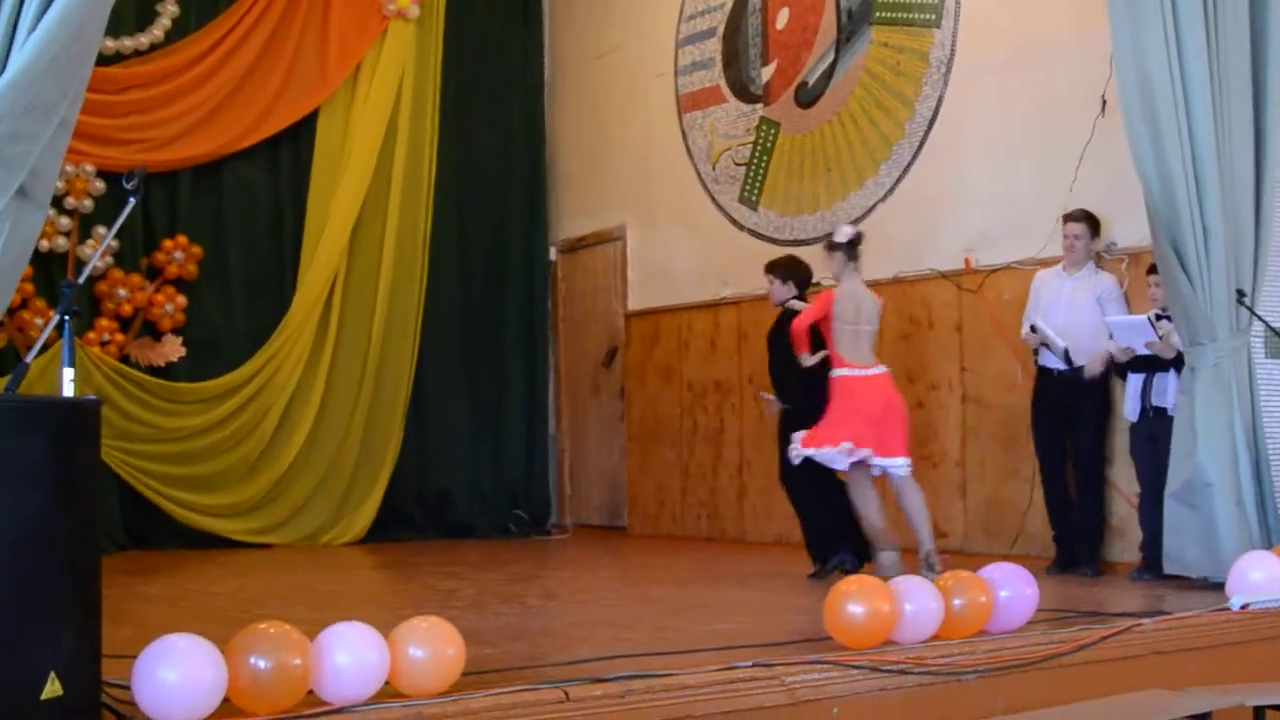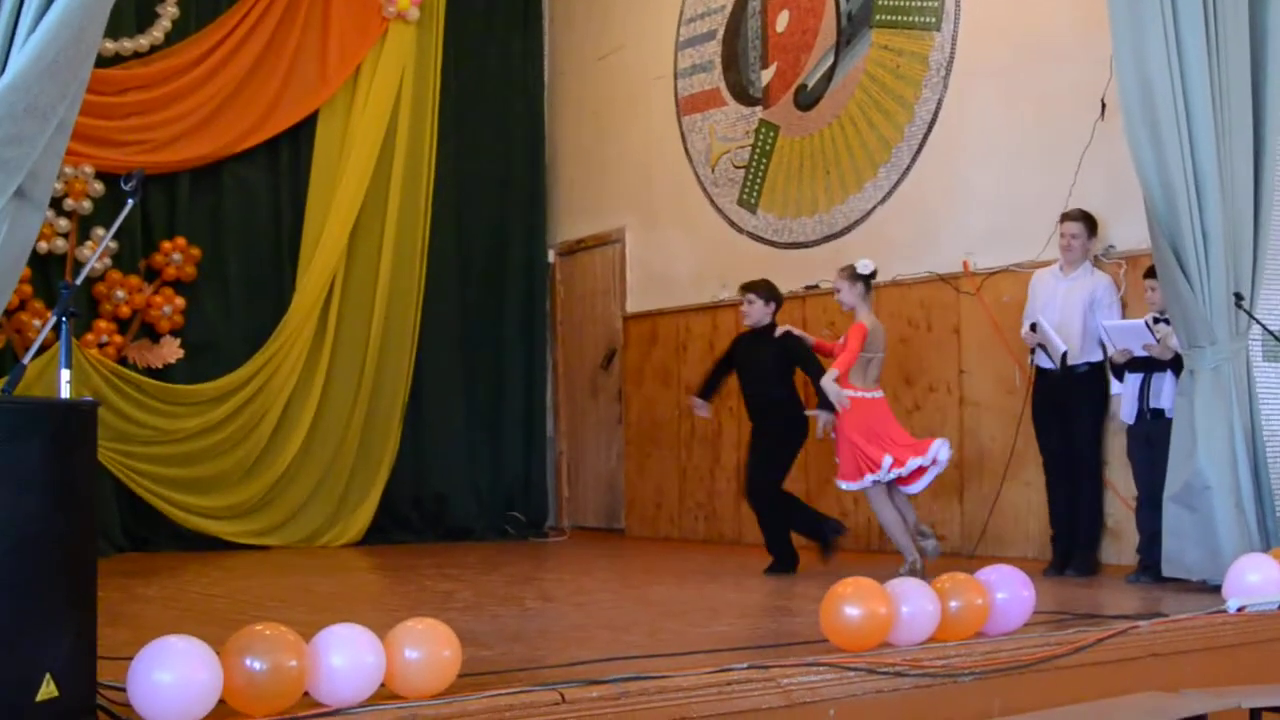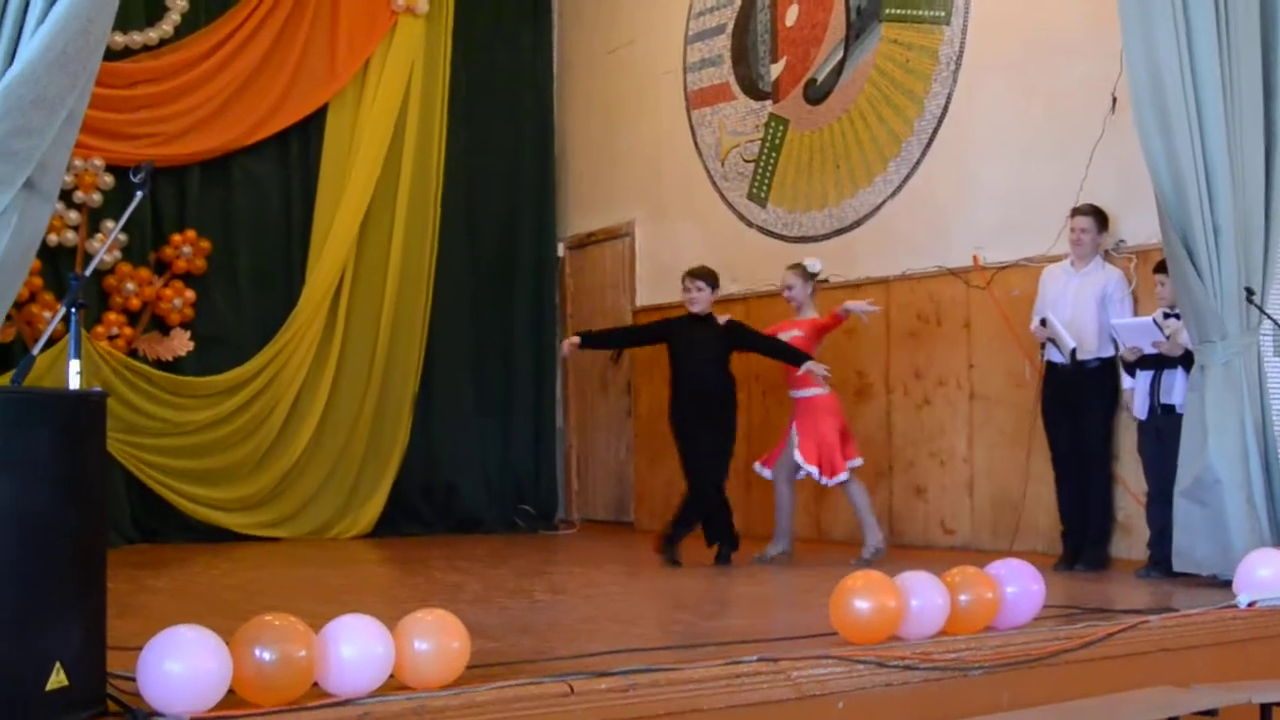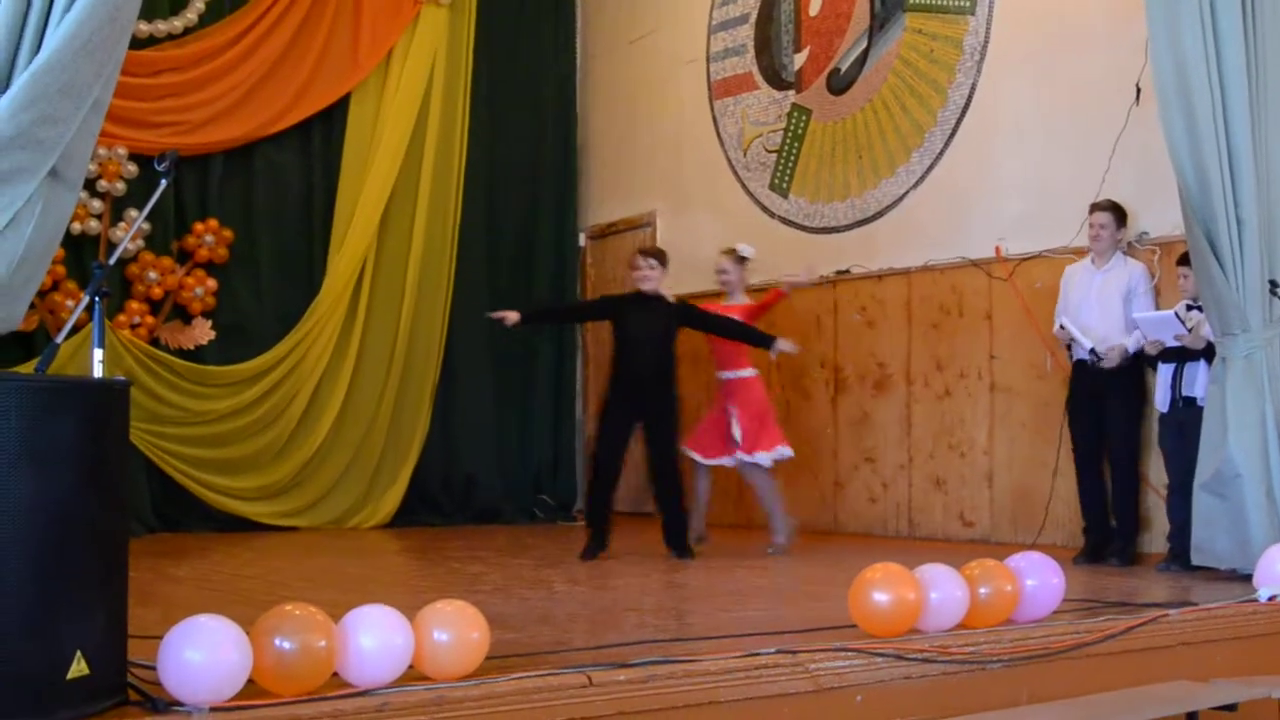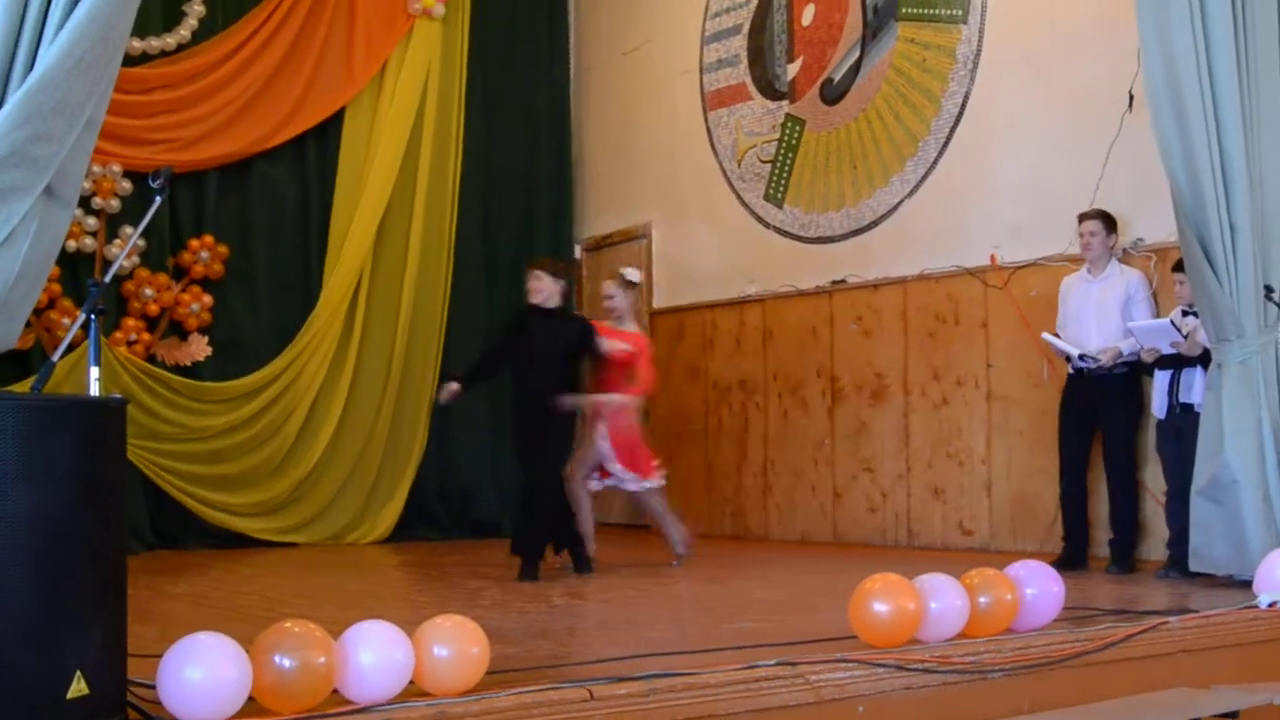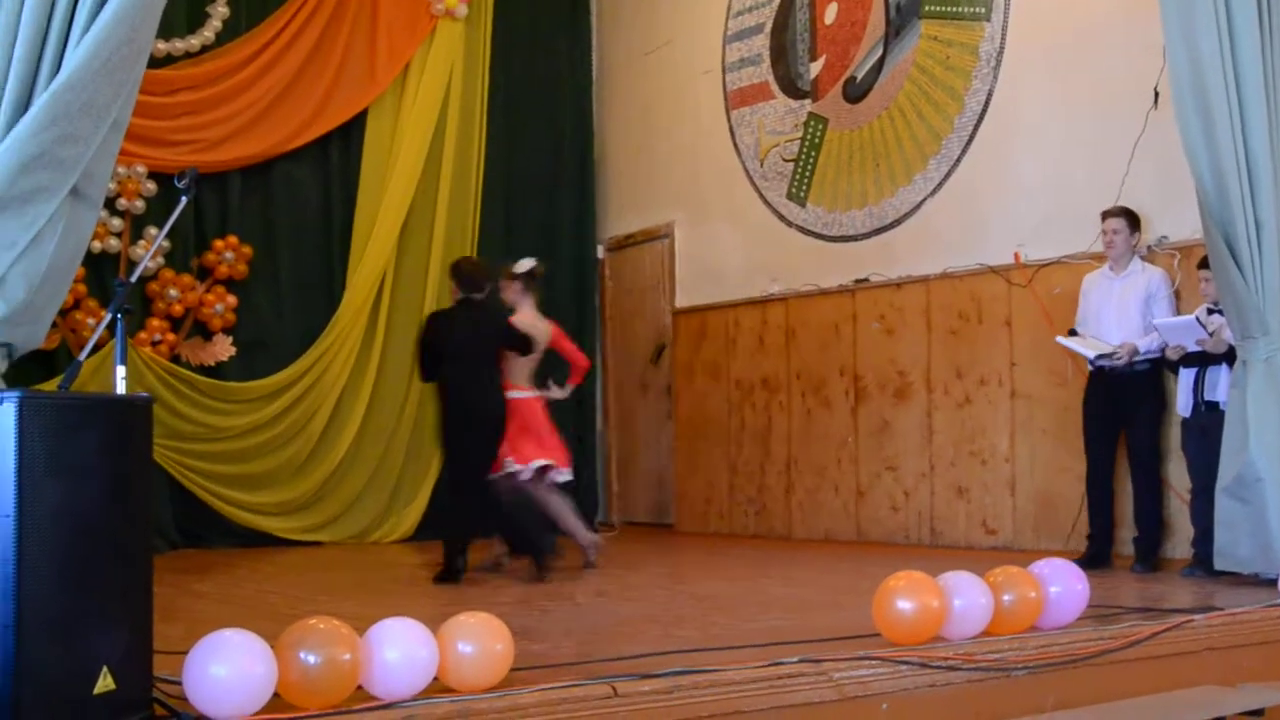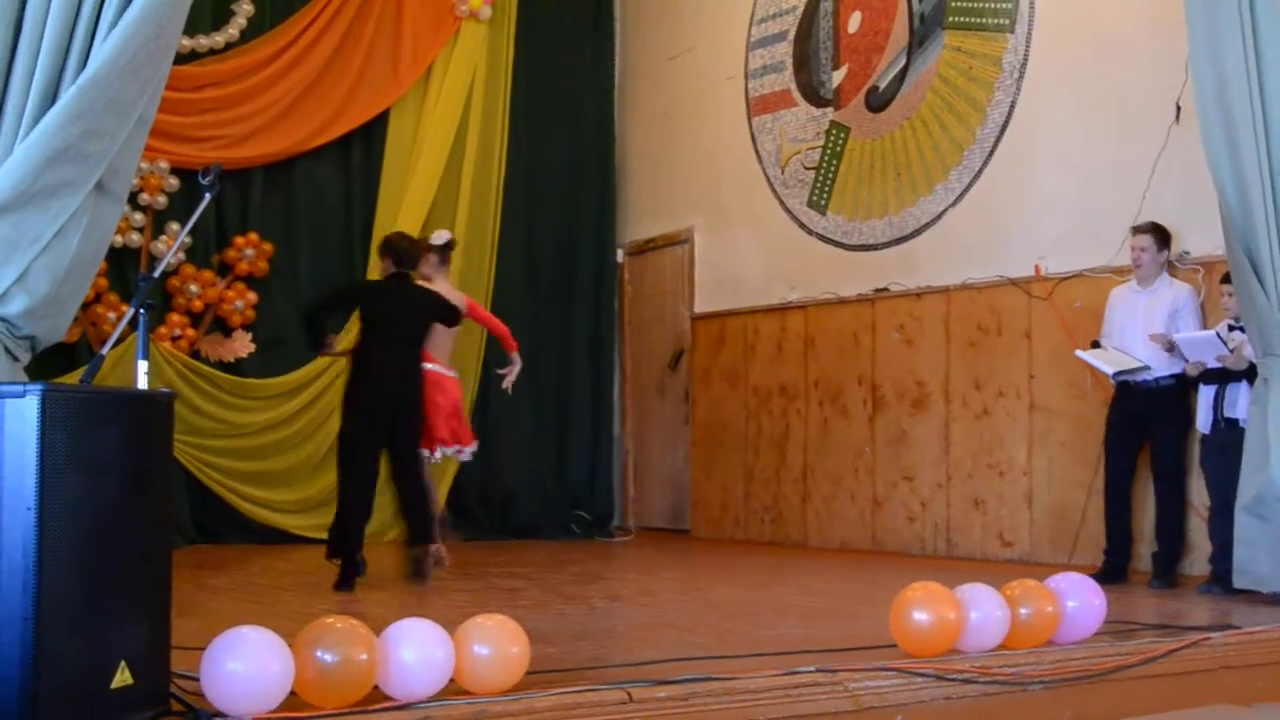
dt=0.4s
person 1, frame 1
left shoulder: (1105, 283)
right shoulder: (1042, 279)
right elbow: (1028, 321)
left wrist: (1105, 354)
right wrist: (1029, 336)
left hip: (1086, 382)
right hip: (1048, 380)
left knee: (1088, 465)
right knee: (1051, 465)
left ankle: (1088, 552)
right ankle: (1066, 548)
person 1, frame 2
left shoulder: (1101, 283)
right shoulder: (1039, 278)
right elbow: (1028, 320)
left wrist: (1116, 390)
right wrist: (1027, 334)
left hip: (1084, 379)
right hip: (1046, 379)
left knee: (1084, 464)
right knee: (1055, 465)
left ankle: (1084, 552)
right ankle: (1061, 550)
person 1, frame 3
left shoulder: (1112, 278)
right shoulder: (1050, 274)
right elbow: (1038, 315)
right wrist: (1037, 330)
left hip: (1095, 374)
right hip: (1056, 375)
left knee: (1094, 459)
right knee: (1064, 460)
left ankle: (1095, 547)
right ankle: (1072, 544)
person 1, frame 4
left shoulder: (1135, 272)
right shoulder: (1072, 273)
right elbow: (1061, 317)
left wrist: (1125, 347)
right wrist: (1061, 332)
left hip: (1122, 372)
right hip: (1084, 372)
left knee: (1122, 456)
right knee: (1085, 457)
left ankle: (1123, 542)
right ankle: (1096, 539)
person 1, frame 5
left shoulder: (1132, 280)
right shoulder: (1068, 284)
left wrist: (1120, 350)
left hip: (1118, 381)
right hip: (1078, 381)
left knee: (1119, 465)
right knee: (1071, 466)
left ankle: (1123, 551)
right ankle: (1074, 548)
person 1, frame 6
left shoulder: (1154, 277)
right shoulder: (1090, 281)
right elbow: (1081, 328)
left wrist: (1137, 346)
left hip: (1141, 378)
right hip: (1101, 379)
left knee: (1144, 462)
right knee: (1098, 463)
left ankle: (1147, 550)
right ankle: (1098, 547)
person 1, frame 7
left shoulder: (1182, 293)
right shoulder: (1118, 294)
right elbow: (1106, 340)
left wrist: (1173, 345)
left hip: (1167, 394)
right hip: (1127, 393)
left knee: (1168, 478)
right knee: (1116, 476)
left ankle: (1165, 566)
right ankle: (1115, 562)
person 2, frame 1
left shoulder: (792, 317)
left elbow: (800, 362)
left wrist: (784, 398)
left hip: (801, 409)
right hip: (817, 404)
left knee: (799, 480)
right knee: (822, 479)
left ankle: (831, 551)
right ankle: (855, 549)
person 2, frame 2
left shoulder: (786, 341)
right shoulder: (743, 342)
left elbow: (817, 372)
right elbow: (722, 368)
left wrist: (825, 407)
right wrist: (703, 396)
left hip: (783, 427)
right hip: (764, 427)
left knee: (762, 490)
right knee: (764, 490)
left ankle: (785, 556)
right ankle: (825, 530)
person 2, frame 3
left shoulder: (727, 329)
right shoulder: (673, 327)
left elbow: (766, 344)
right elbow: (631, 335)
left wrist: (805, 362)
right wrist: (583, 338)
left hip: (718, 415)
right hip: (684, 414)
left knee: (708, 479)
right knee: (699, 479)
left ankle: (674, 537)
right ankle: (725, 540)
person 2, frame 4
left shoulder: (676, 310)
right shoulder: (619, 305)
left elbow: (721, 325)
right elbow: (573, 312)
left wrist: (771, 342)
right wrist: (523, 316)
left hip: (659, 396)
right hip: (621, 395)
left knee: (665, 465)
right knee: (604, 461)
left ankle: (677, 538)
right ankle: (597, 535)
person 2, frame 5
left shoulder: (577, 327)
right shoulder: (524, 320)
left elbow: (597, 359)
right elbow: (496, 357)
right wrist: (461, 382)
left hip: (560, 415)
right hip: (529, 413)
left knee: (543, 480)
right knee: (546, 483)
left ankle: (531, 555)
right ankle: (577, 551)
person 2, frame 6
left shoulder: (439, 321)
right shoulder: (496, 320)
left elbow: (427, 371)
right elbow: (526, 346)
left hip: (462, 411)
right hip: (492, 408)
left knee: (465, 486)
right knee: (463, 483)
right ankle: (454, 560)
person 2, frame 7
left shoulder: (368, 291)
right shoulder: (427, 299)
left elbow: (316, 311)
right elbow: (455, 317)
left wrist: (323, 341)
left hip: (366, 392)
right hip: (407, 394)
left knee: (357, 474)
right knee: (408, 471)
left ankle: (350, 561)
right ankle: (420, 545)
person 3, frame 1
right shoulder: (1144, 321)
right elbow: (1129, 372)
left wrist: (1173, 354)
right wrist: (1119, 360)
left hip: (1174, 417)
right hip: (1142, 417)
right knee: (1149, 490)
right ankle: (1152, 560)
person 3, frame 2
right shoulder: (1142, 325)
right elbow: (1125, 374)
left wrist: (1171, 356)
right wrist: (1116, 361)
left hip: (1171, 420)
right hip: (1139, 420)
right knee: (1146, 493)
right ankle: (1149, 562)
person 3, frame 3
right shoulder: (1154, 319)
right elbow: (1137, 370)
left wrist: (1180, 353)
right wrist: (1127, 359)
left hip: (1182, 415)
right hip: (1150, 415)
right knee: (1157, 488)
right ankle: (1159, 557)
person 3, frame 4
right shoulder: (1177, 311)
right elbow: (1161, 361)
left wrist: (1203, 346)
right wrist: (1151, 352)
left hip: (1203, 408)
right hip: (1171, 408)
right knee: (1177, 481)
right ankle: (1179, 550)
person 3, frame 5
right shoulder: (1174, 318)
left wrist: (1200, 352)
right wrist: (1147, 359)
left hip: (1200, 414)
right hip: (1169, 414)
right knee: (1176, 487)
right ankle: (1178, 557)
person 3, frame 6
right shoulder: (1198, 315)
left wrist: (1225, 350)
right wrist: (1171, 357)
left hip: (1226, 412)
right hip: (1194, 412)
right knee: (1201, 486)
right ankle: (1204, 556)
person 3, frame 7
right shoulder: (1219, 331)
left wrist: (1246, 367)
right wrist: (1192, 372)
left hip: (1246, 429)
right hip: (1213, 428)
right knee: (1219, 503)
right ankle: (1221, 573)
person 4, frame 1
left shoulder: (830, 298)
right shoulder: (875, 301)
left elbow: (800, 325)
left wrist: (805, 356)
right wrist: (817, 315)
left hip: (848, 390)
right hip: (881, 386)
left knee: (856, 475)
right knee: (899, 473)
left ankle: (884, 541)
right ankle: (929, 555)
person 4, frame 2
left shoulder: (859, 326)
right shoulder: (876, 327)
left elbow: (848, 355)
right elbow: (837, 349)
left wrist: (828, 379)
right wrist: (804, 337)
left hip: (856, 411)
right hip: (876, 407)
left knee: (875, 492)
right knee: (891, 482)
left ankle: (912, 557)
right ankle: (919, 534)
person 4, frame 3
left shoulder: (814, 324)
right shoulder: (785, 326)
left elbow: (831, 318)
left wrist: (846, 308)
left hip: (814, 407)
right hip: (807, 408)
left knee: (781, 473)
right knee: (841, 475)
left ankle: (782, 542)
right ankle: (873, 539)
person 4, frame 4
left shoulder: (749, 309)
right shoulder: (712, 308)
left elbow: (767, 301)
left wrist: (785, 289)
left hip: (744, 389)
right hip: (726, 390)
left knee: (750, 465)
right knee: (701, 455)
left ankle: (780, 527)
right ankle: (697, 527)
person 4, frame 5
left shoulder: (639, 341)
right shoulder: (599, 330)
left elbow: (645, 380)
left wrist: (626, 403)
left hip: (617, 415)
right hip: (600, 412)
left knee: (577, 478)
right knee: (611, 483)
left ankle: (586, 547)
right ankle: (676, 535)
person 4, frame 6
left shoulder: (510, 326)
right shoulder: (547, 328)
right elbow: (582, 363)
right wrist: (565, 388)
left hip: (516, 408)
right hip: (533, 407)
right knee: (522, 485)
person 4, frame 7
left shoulder: (423, 292)
right shoulder: (461, 299)
right elbow: (500, 328)
right wrist: (515, 359)
left hip: (428, 382)
right hip: (448, 384)
right knee: (418, 467)
left ankle: (428, 542)
right ankle: (431, 542)
